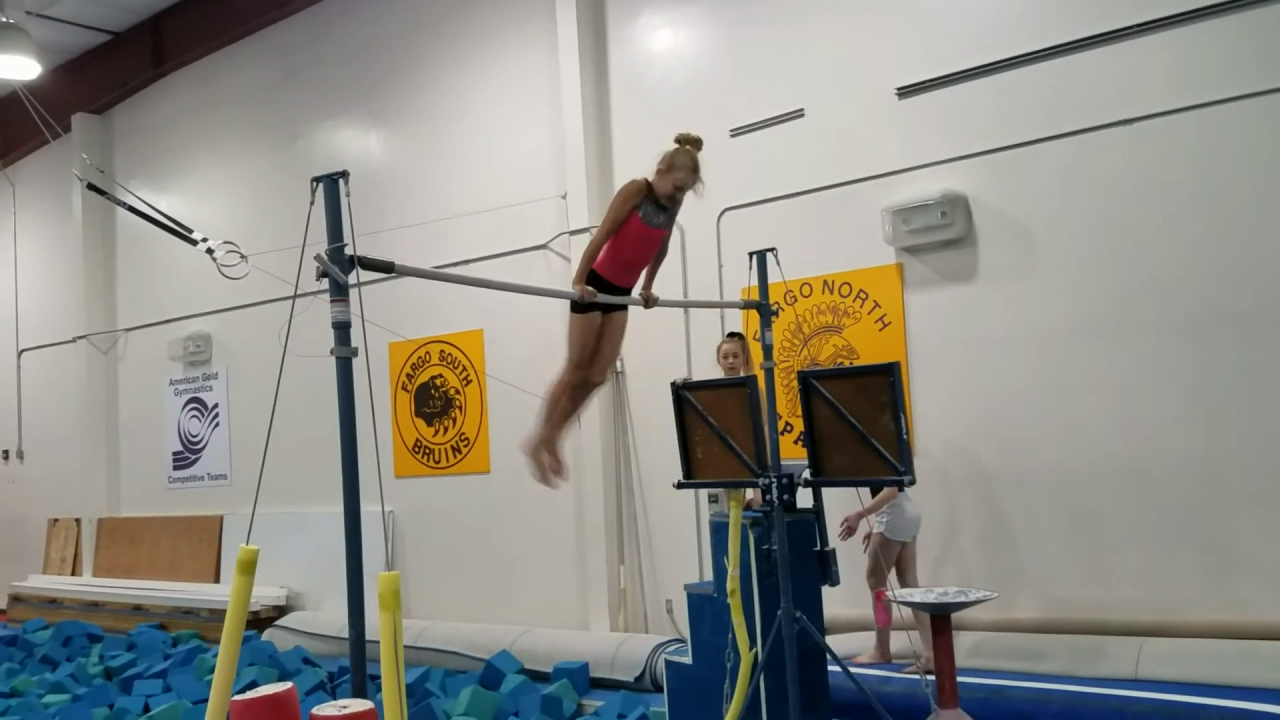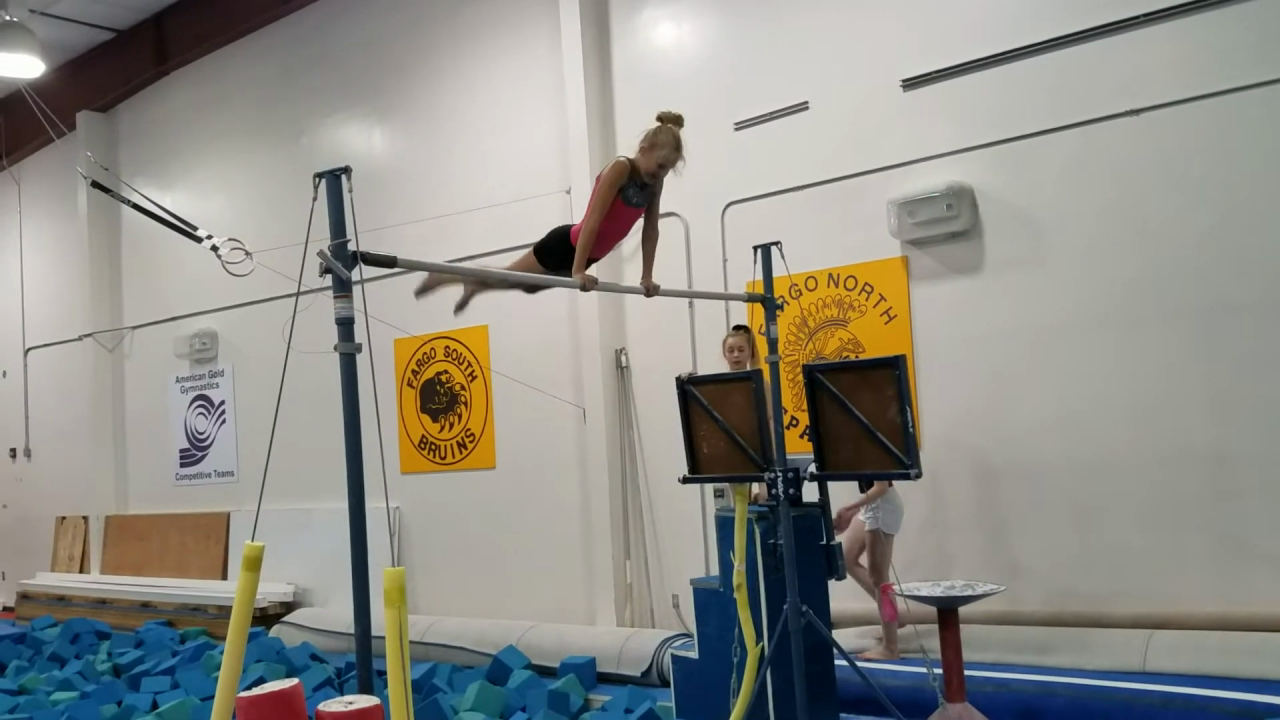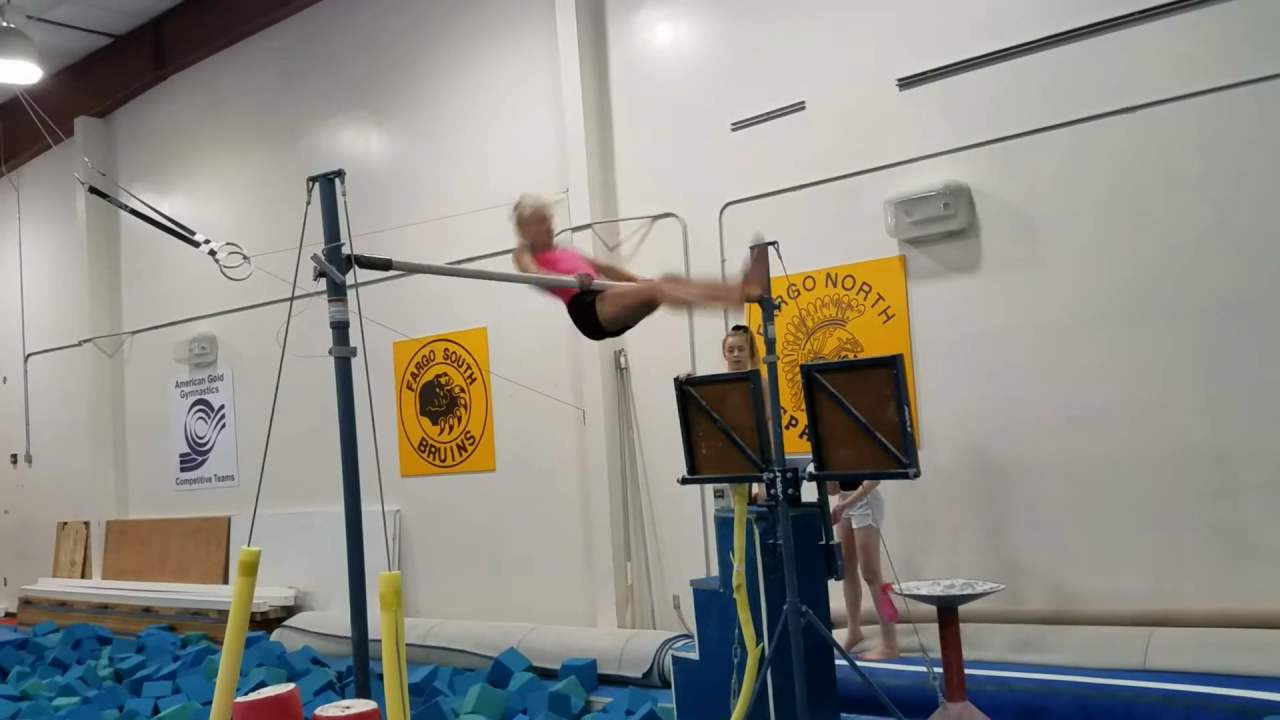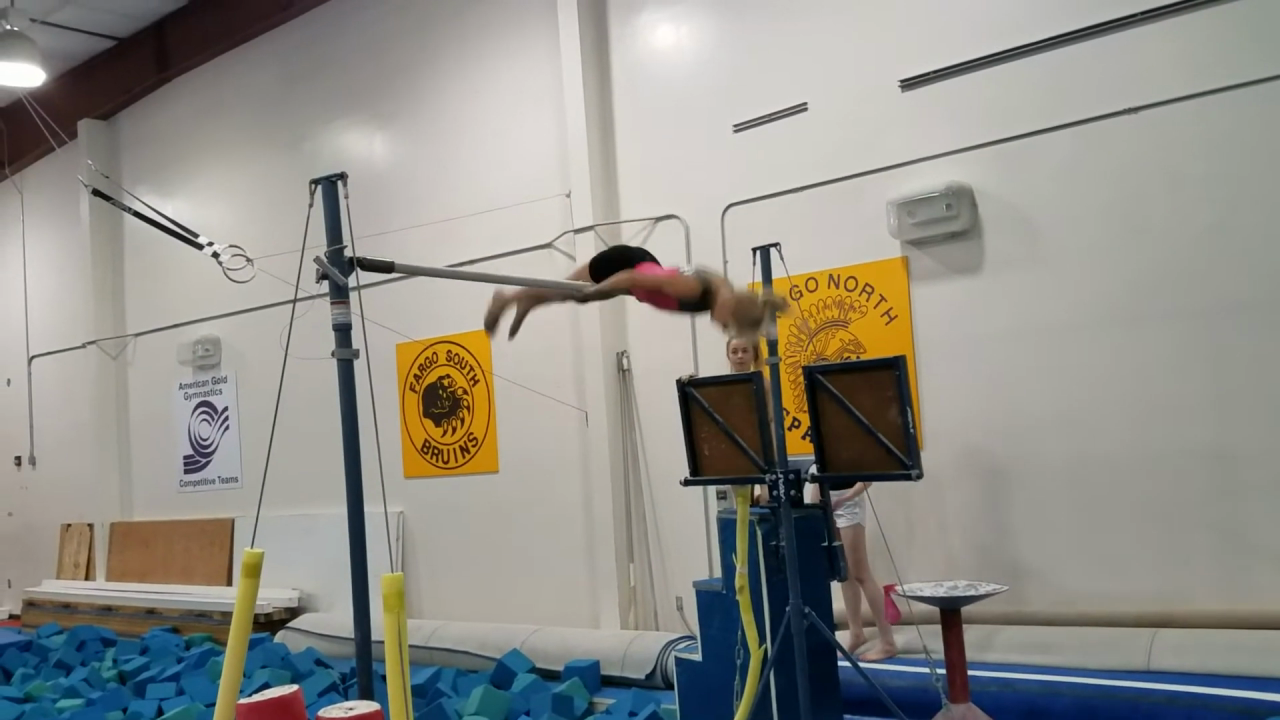
dt=0.5s
person 1, frame 1
left shoulder: (674, 203)
right shoulder: (636, 190)
right elbow: (602, 235)
left wrist: (647, 288)
right wrist: (579, 282)
left hip: (620, 295)
right hip: (594, 288)
left knee: (597, 375)
right knee: (577, 372)
left ankle: (551, 442)
right ankle: (540, 441)
person 1, frame 2
left shoulder: (652, 180)
right shoulder: (620, 169)
left elbow: (651, 230)
right elbow: (593, 220)
left wrist: (647, 276)
right wrist: (579, 270)
left hip: (582, 253)
right hip: (564, 248)
left knee: (528, 285)
left ankle: (476, 286)
right ankle: (443, 277)
person 1, frame 3
left shoulder: (565, 251)
right shoulder: (524, 255)
left elbow: (603, 269)
right elbow: (535, 276)
left wrist: (637, 279)
right wrist: (576, 278)
left hip: (606, 307)
right hip: (590, 311)
left knee: (669, 283)
right knee: (654, 289)
left ankle: (739, 290)
person 1, frame 4
left shoulder: (719, 295)
right shoulder: (691, 290)
right elbow: (630, 279)
right wrist: (596, 292)
left hip: (637, 264)
right hip: (616, 262)
left knee: (566, 295)
right knee: (557, 293)
left ankle: (526, 304)
right ankle: (509, 300)
